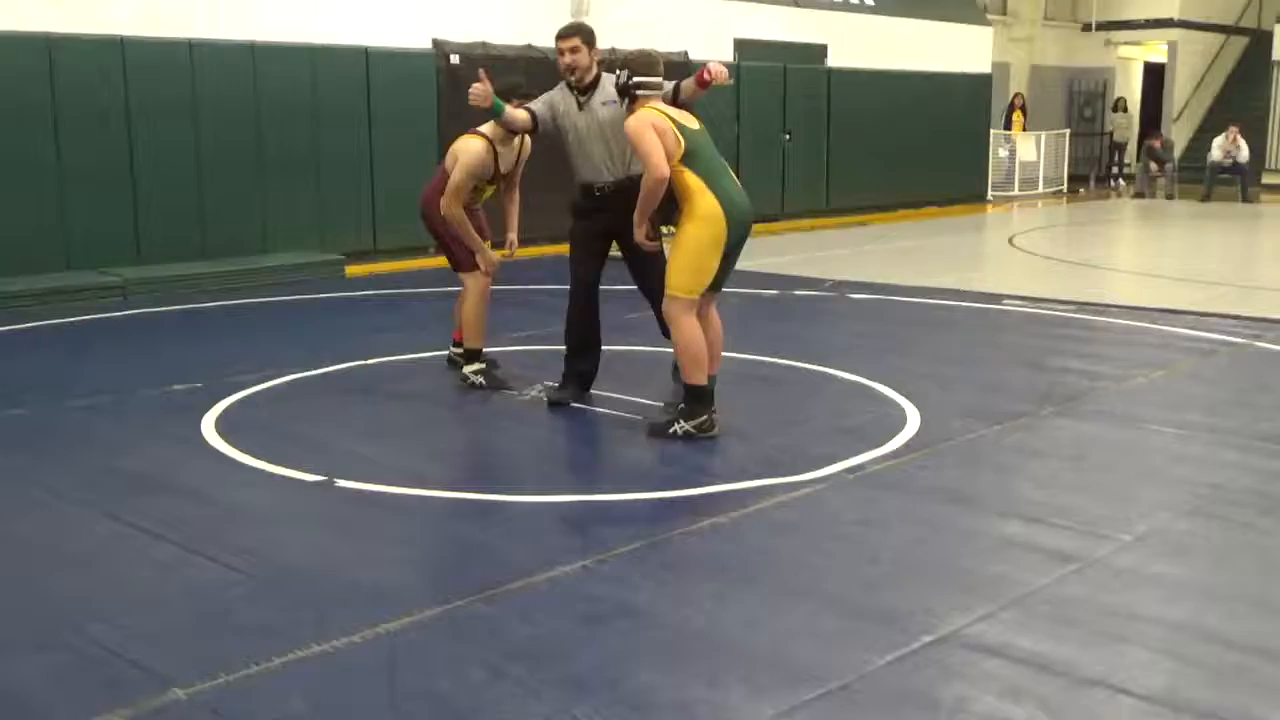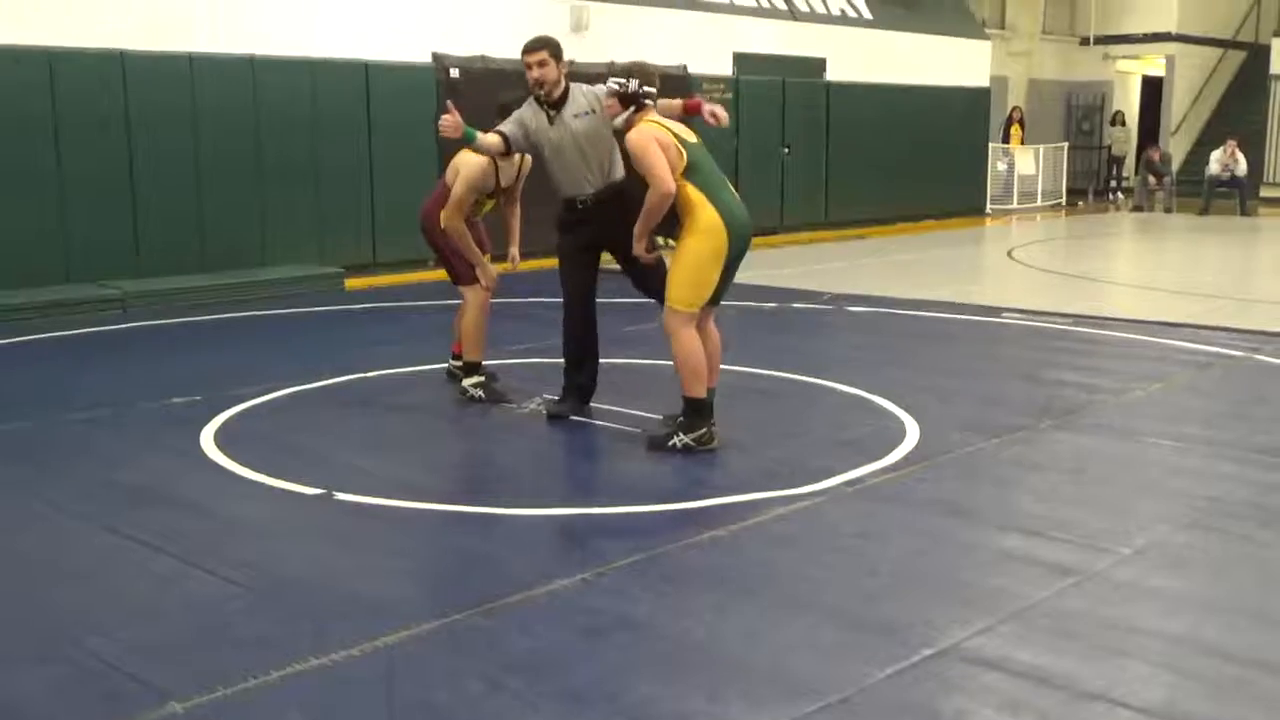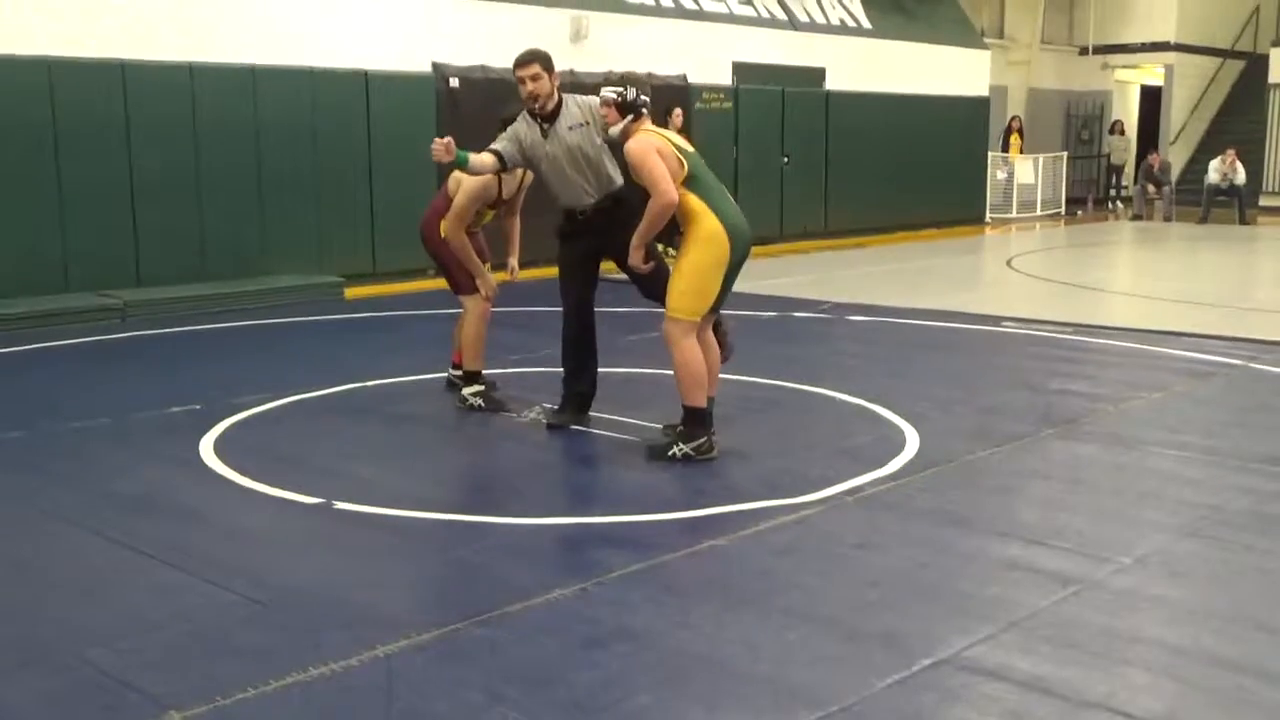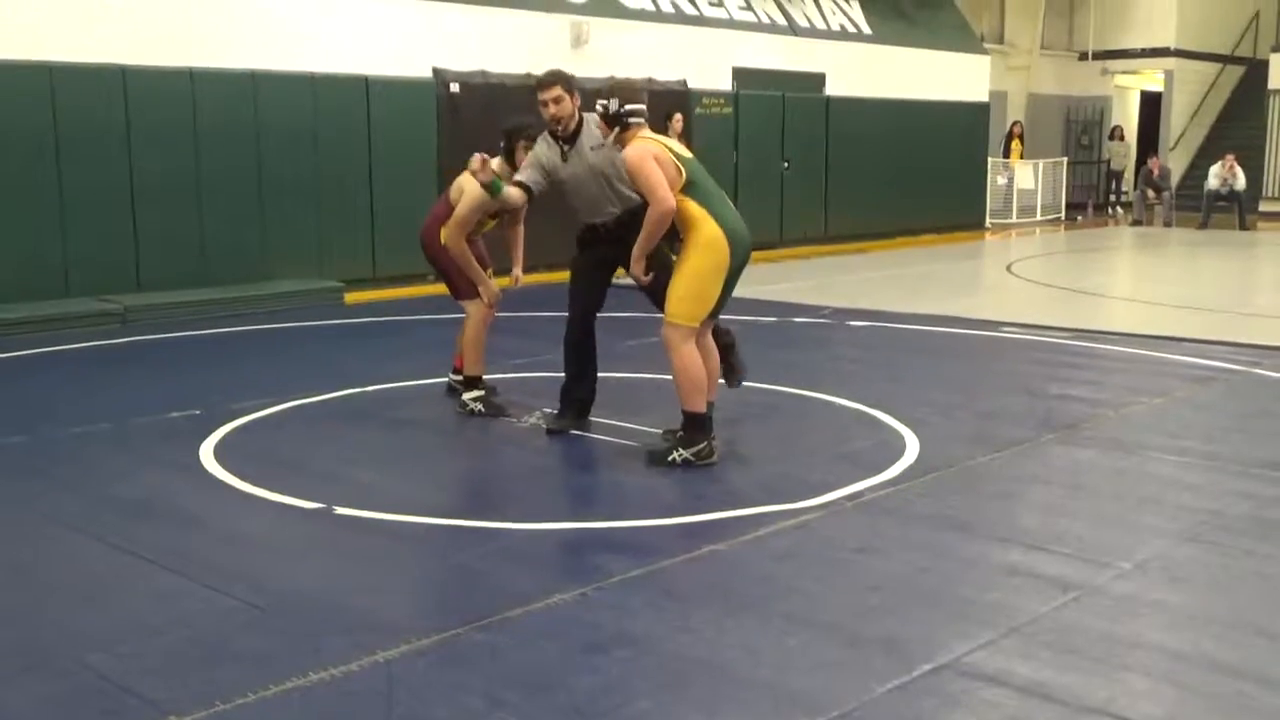
dt=0.3s
person 1, frame 1
left shoulder: (638, 121)
right shoulder: (681, 115)
left elbow: (658, 173)
left wrist: (640, 220)
left hip: (709, 214)
right hip: (737, 208)
left knee: (677, 308)
right knee: (702, 305)
left ankle: (698, 414)
right ankle: (703, 400)
person 1, frame 2
left shoulder: (639, 135)
right shoulder: (674, 127)
left elbow: (664, 188)
left wrist: (640, 234)
left hip: (709, 226)
right hip: (735, 220)
left knee: (678, 321)
right knee: (701, 318)
left ankle: (697, 427)
right ankle: (702, 414)
person 1, frame 3
left shoulder: (638, 145)
right shoulder: (666, 136)
left elbow: (667, 198)
left wrist: (638, 243)
left hip: (710, 235)
right hip: (733, 229)
left knee: (678, 330)
right knee: (698, 326)
left ankle: (697, 437)
right ankle: (700, 423)
person 1, frame 4
left shoulder: (635, 152)
right shoulder: (665, 142)
left elbow: (665, 205)
left wrist: (639, 254)
left hip: (710, 240)
right hip: (733, 235)
left knee: (677, 335)
right knee: (698, 332)
left ankle: (696, 441)
right ankle: (700, 429)
person 2, frame 1
right shoulder: (555, 101)
left elbow: (679, 94)
right elbow: (521, 119)
left wrist: (705, 75)
right wrist: (493, 104)
left hip: (632, 198)
right hip: (590, 204)
left knee: (654, 283)
right knee: (582, 292)
right ankle: (577, 379)
person 2, frame 2
left shoulder: (597, 98)
right shoulder: (527, 117)
left elbow: (651, 108)
right elbow: (495, 143)
left wrist: (698, 105)
right wrist: (465, 134)
left hip: (616, 206)
right hip: (574, 217)
left knee: (653, 282)
right knee: (576, 306)
right ankle: (577, 392)
person 2, frame 3
left shoulder: (589, 108)
right shoulder: (520, 133)
right elbow: (488, 161)
right wrist: (456, 159)
left hip: (618, 213)
right hip: (576, 226)
left knee: (658, 286)
right knee: (575, 314)
left ankle: (709, 327)
right ankle: (575, 403)
person 2, frame 4
right shoulder: (542, 153)
right elbow: (517, 197)
right wrist: (490, 183)
left hip: (636, 226)
right hip: (594, 237)
right knee: (579, 319)
left ankle: (724, 348)
right ankle: (574, 408)
person 3, frame 1
left shoulder: (523, 144)
right shoulder: (476, 149)
left elbow: (511, 188)
right elbow: (451, 206)
left wrist: (511, 230)
right wrist: (481, 250)
left hip: (469, 205)
right hip: (441, 207)
left knee: (478, 279)
right knee: (479, 281)
left ankle: (459, 350)
right ankle: (473, 367)
person 3, frame 2
left shoulder: (524, 160)
right shoulder: (478, 164)
left elbow: (512, 202)
right elbow: (452, 219)
left wrist: (514, 244)
right wrist: (481, 264)
left hip: (468, 218)
right hip: (441, 220)
left knee: (477, 293)
right knee: (479, 294)
left ankle: (458, 363)
right ankle: (471, 380)
person 3, frame 3
left shoulder: (525, 173)
right shoulder: (482, 175)
left elbow: (511, 213)
right elbow: (453, 230)
left wrist: (512, 255)
right wrist: (481, 274)
left hip: (467, 228)
right hip: (441, 229)
left knee: (479, 302)
right knee: (479, 304)
left ankle: (458, 371)
right ankle: (471, 389)
person 3, frame 4
right shoulder: (484, 185)
left elbow: (515, 222)
right elbow: (453, 237)
left wrist: (517, 264)
right wrist: (482, 281)
left hip: (467, 235)
right hip: (441, 236)
left knee: (484, 308)
right knee: (480, 309)
left ankle: (459, 377)
right ankle: (471, 395)
